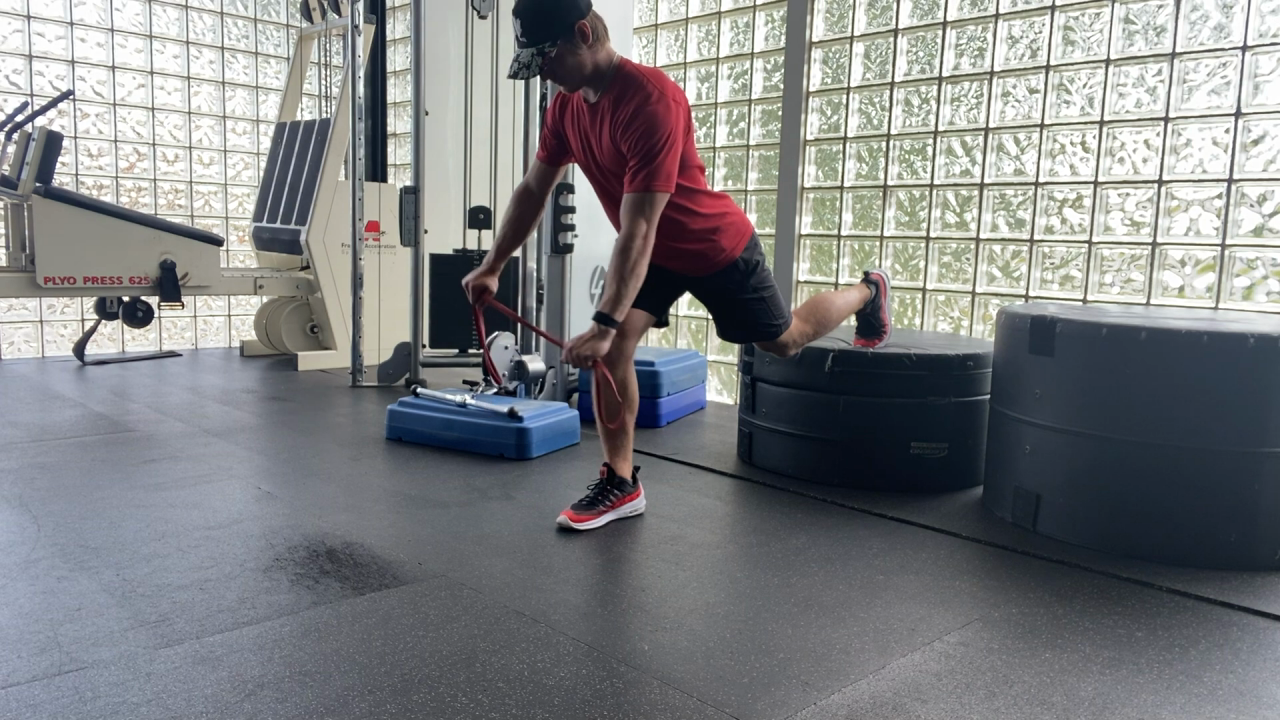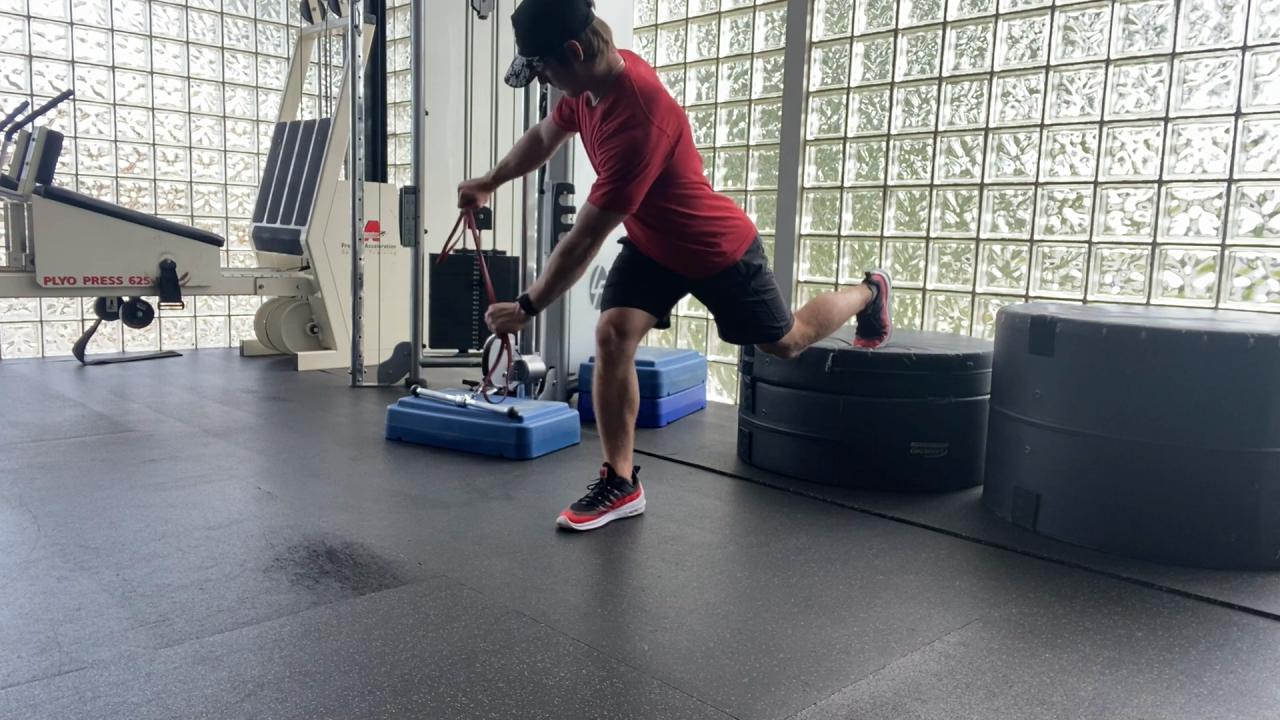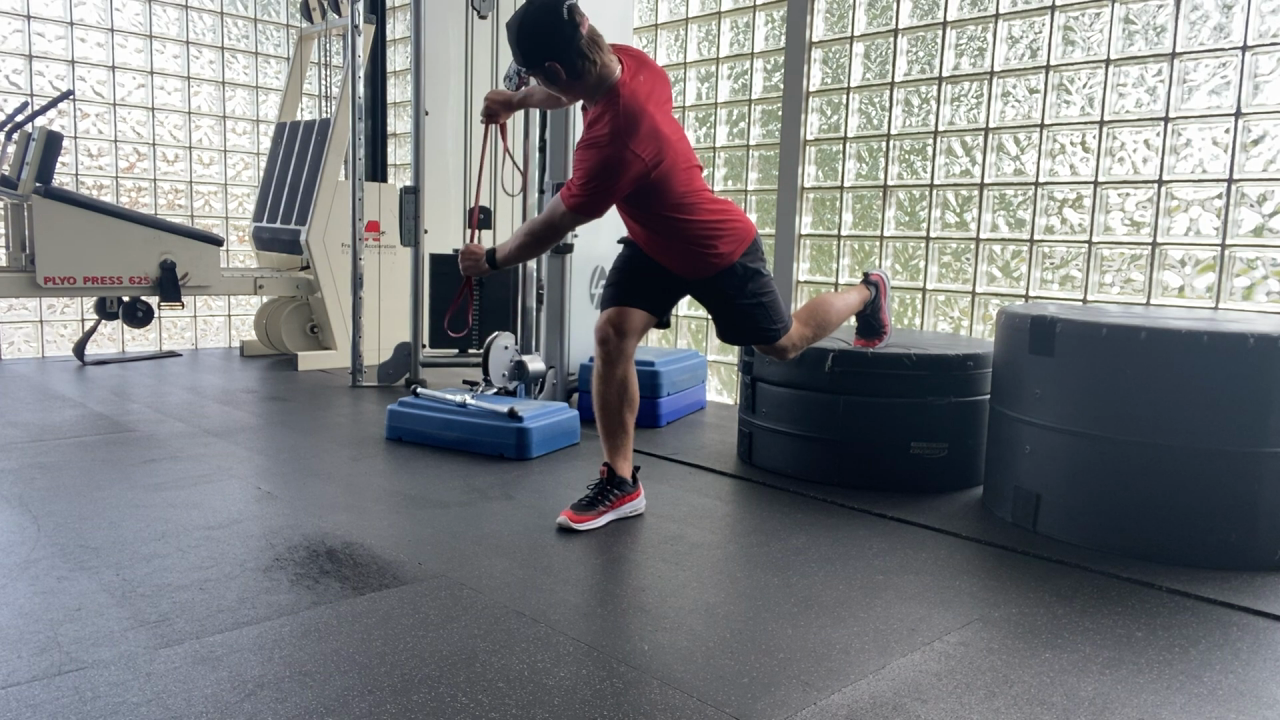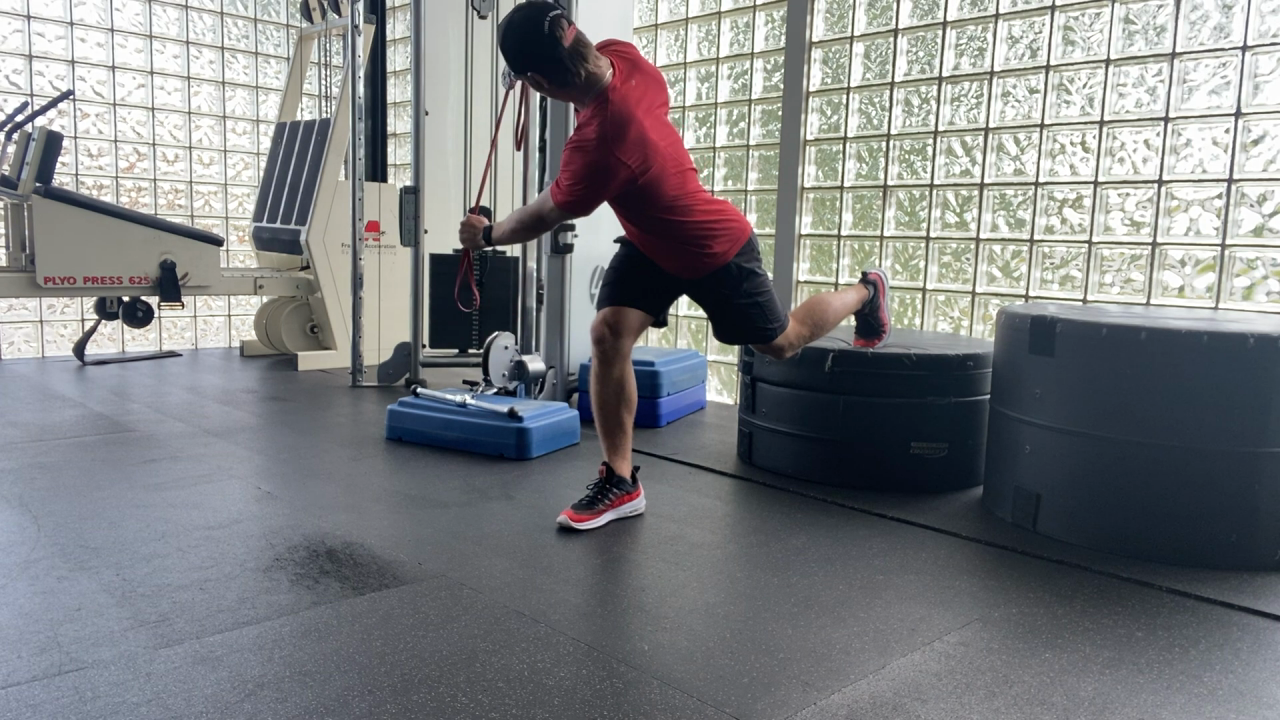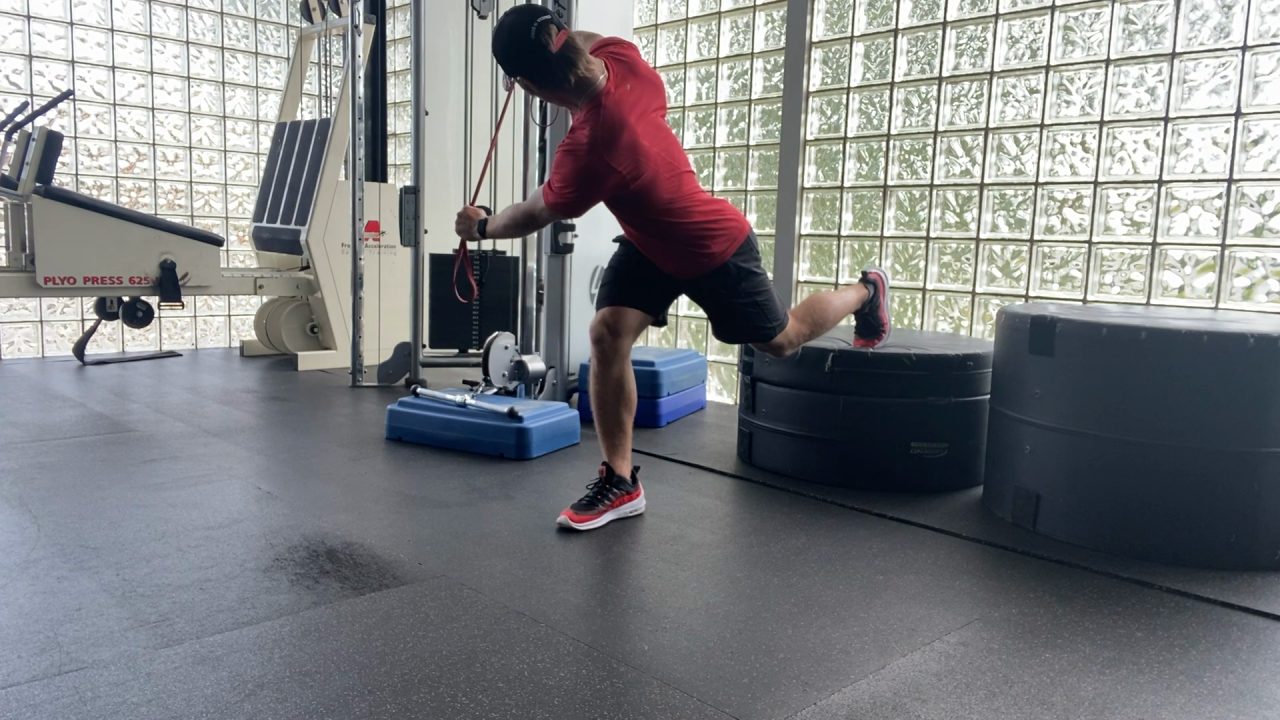
dt=0.4s
person 1, frame 1
left shoulder: (651, 103)
right shoulder: (566, 104)
left elbow: (637, 230)
right elbow: (533, 189)
left wrist: (605, 322)
right wrist: (492, 266)
left hip: (715, 247)
right hip: (652, 247)
left knee: (783, 339)
right knee: (613, 344)
left ankle: (868, 291)
right ankle: (620, 483)
person 1, frame 2
left shoulder: (638, 123)
right shoulder: (591, 85)
left elbow: (587, 238)
right elbow: (544, 136)
left wrist: (527, 308)
right wrist: (489, 180)
left hip: (718, 248)
right hip: (652, 244)
left knee: (784, 342)
right knee: (613, 336)
left ankle: (869, 291)
right ankle: (621, 483)
person 1, frame 3
left shoulder: (614, 140)
right shoulder: (626, 60)
left elbow: (552, 226)
left wrist: (490, 259)
right wrist: (517, 100)
left hip: (718, 250)
right hip: (654, 241)
left knee: (783, 344)
right knee: (611, 336)
left ankle: (867, 293)
right ankle: (620, 483)
person 1, frame 4
left shoulder: (599, 145)
right shoulder: (620, 56)
left elbow: (544, 215)
left wrist: (487, 235)
left hip: (713, 250)
right hip: (650, 241)
left knee: (781, 342)
right knee: (608, 335)
left ankle: (866, 292)
right ankle: (620, 482)
person 1, frame 5
left shoulder: (590, 149)
right shoulder: (620, 58)
left elbow: (536, 213)
left wrist: (482, 227)
left hip: (713, 248)
right hip: (649, 241)
left knee: (780, 340)
right knee: (607, 335)
left ankle: (866, 290)
right ankle: (620, 482)
